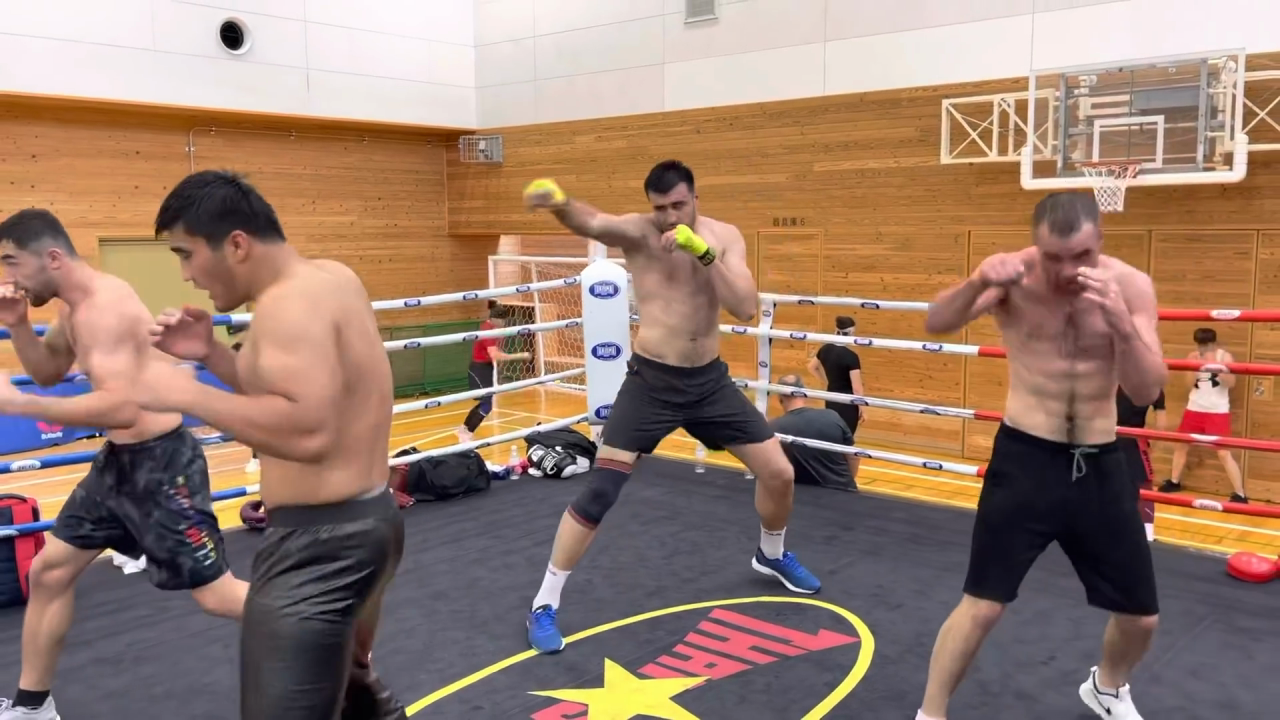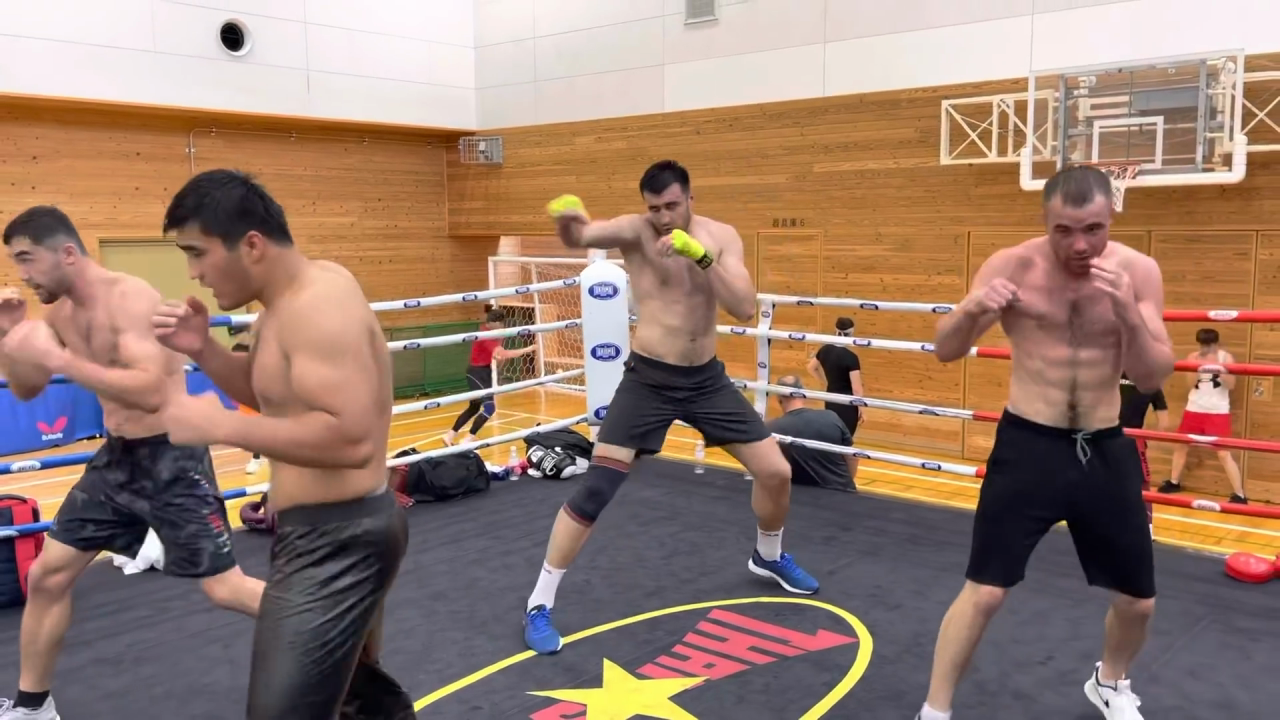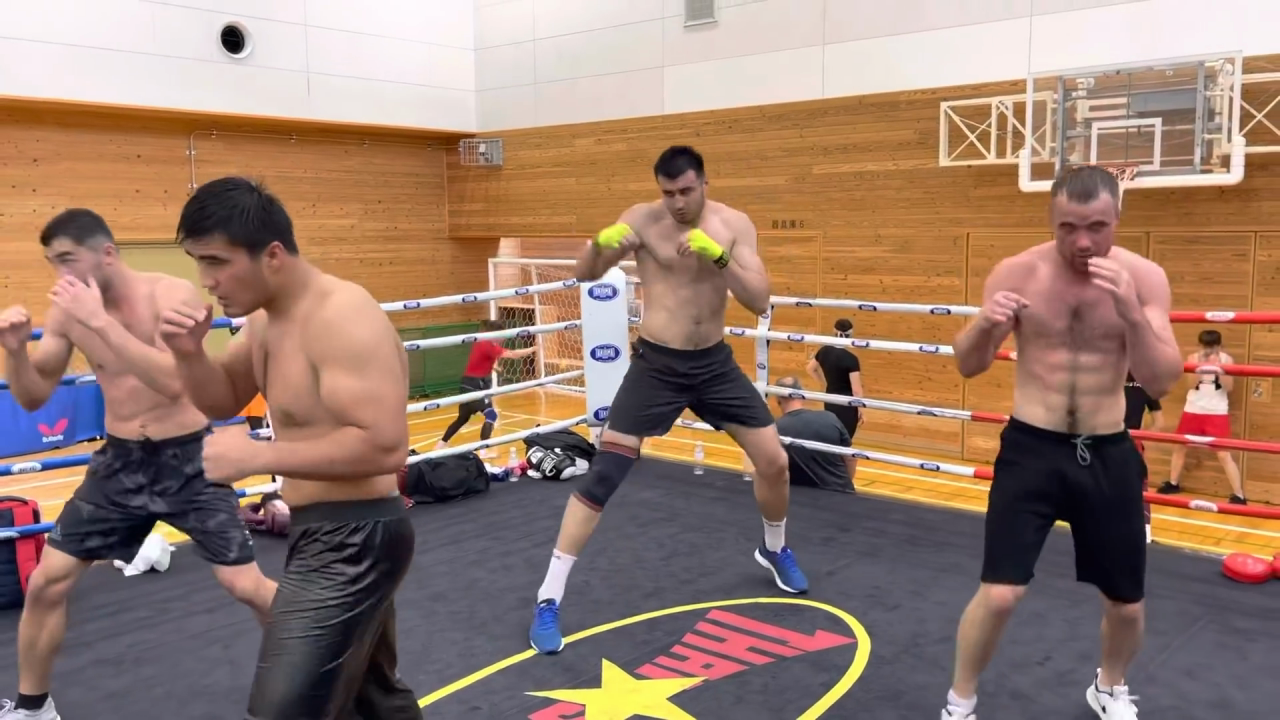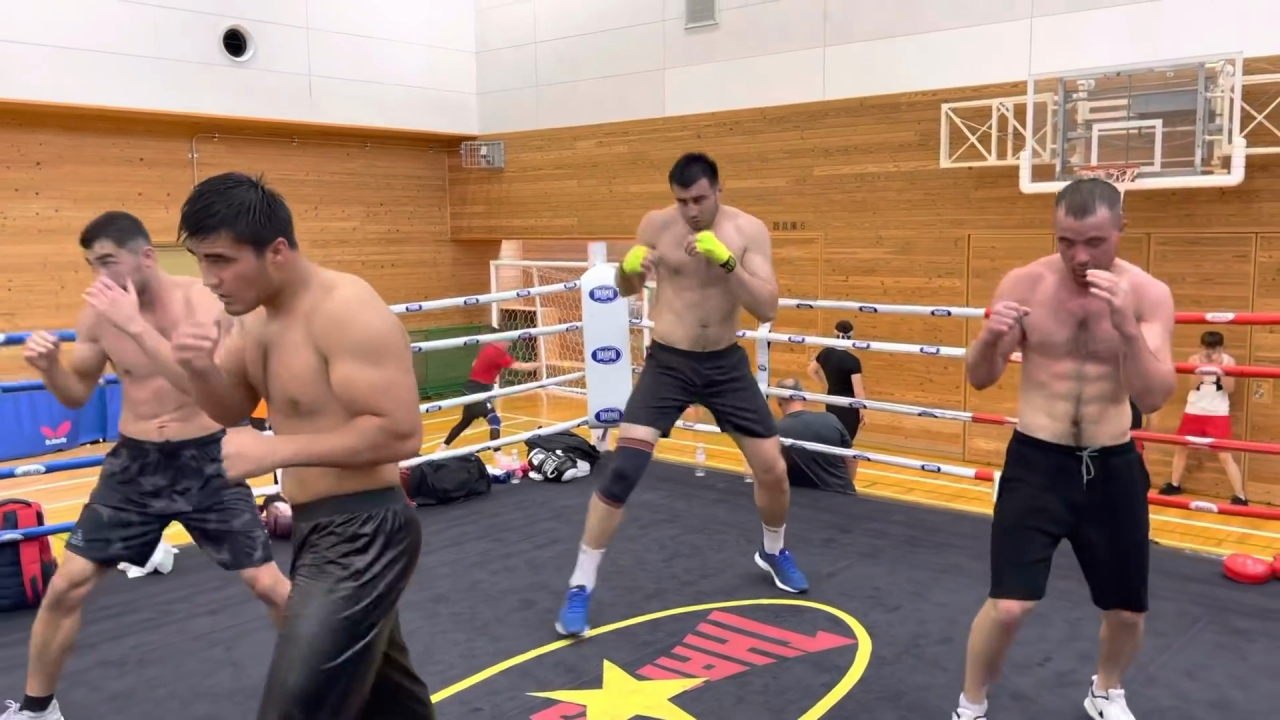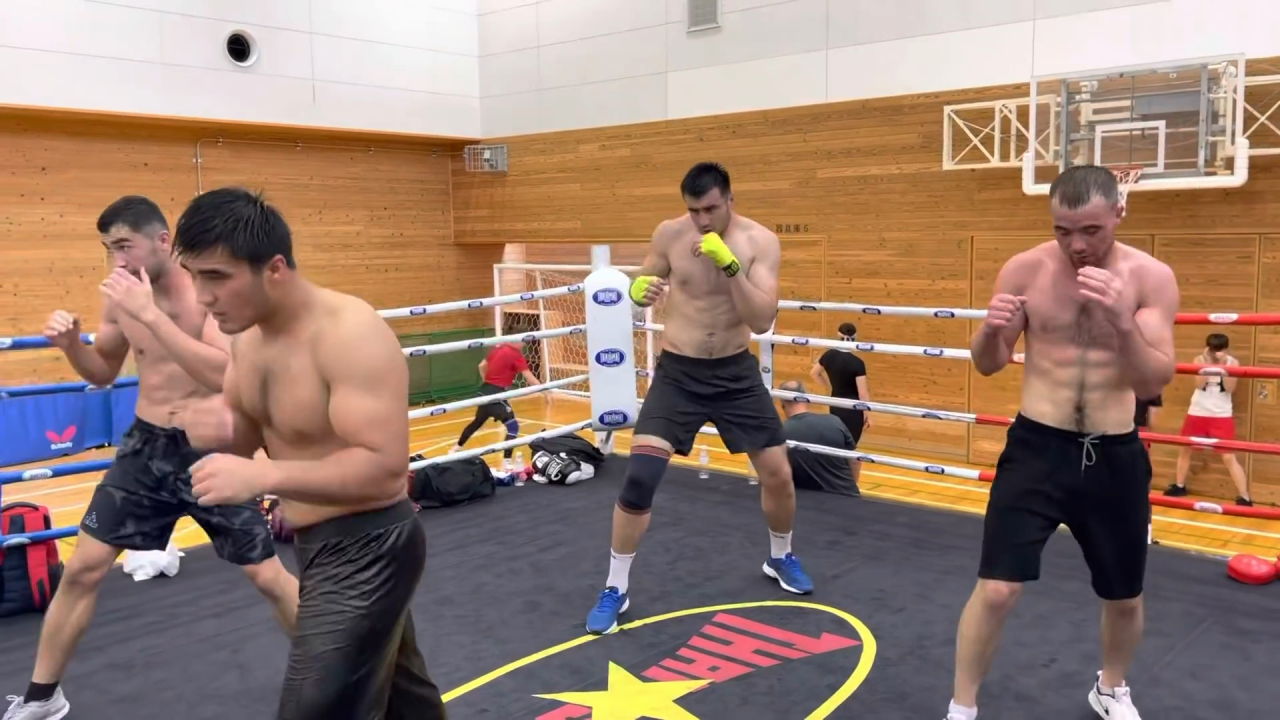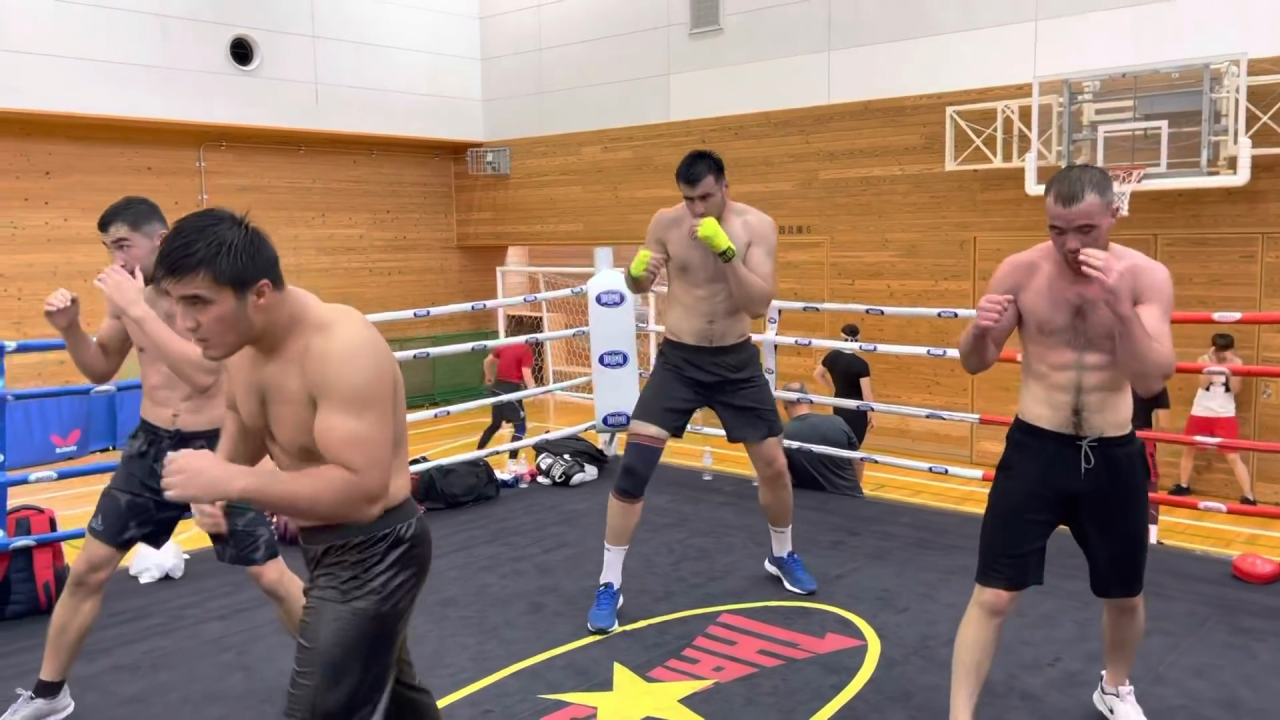
dt=0.1s
person 1, frame 1
left shoulder: (1132, 286)
right shoulder: (1012, 273)
left elbow: (1148, 390)
right elbow: (938, 325)
left wrist: (1121, 323)
right wrist: (979, 282)
left hip: (1101, 464)
right hip: (1025, 459)
left knee: (1141, 616)
right knee: (983, 607)
person 1, frame 2
left shoulder: (1139, 271)
right shoulder: (1013, 265)
left elbow: (1155, 378)
right elbow: (945, 350)
left wrist: (1127, 314)
right wrist: (975, 309)
left hip: (1104, 449)
right hip: (1027, 445)
left knee: (1138, 599)
right knee: (985, 593)
person 1, frame 3
left shoulder: (1145, 277)
right shoulder: (1016, 272)
left elbow: (1162, 381)
right elbow: (968, 366)
left wrist: (1129, 312)
right wrist: (986, 325)
left hip: (1107, 454)
right hip: (1030, 449)
left knee: (1126, 604)
right knee: (1000, 594)
person 1, frame 4
left shoulder: (1148, 293)
right shoulder: (1023, 283)
left elbow: (1154, 397)
right elbow: (979, 378)
left wrist: (1126, 326)
right wrist: (991, 335)
left hip: (1112, 467)
right hip: (1035, 462)
left knee: (1128, 611)
right knee: (1008, 608)
person 1, frame 5
left shoulder: (1152, 277)
right shoulder: (1025, 269)
left elbow: (1153, 384)
right elbow: (987, 364)
left wrist: (1121, 318)
right wrist: (991, 329)
left hip: (1114, 455)
right hip: (1036, 448)
left knee: (1124, 597)
right knee: (996, 590)
person 1, frame 6
left shoulder: (1146, 276)
right shoulder: (1020, 270)
left elbow: (1152, 379)
right elbow: (974, 363)
left wrist: (1120, 305)
right wrist: (980, 330)
left hip: (1113, 457)
right hip: (1034, 450)
left knee: (1124, 596)
right knee: (994, 596)
person 2, frame 1
left shoulder: (292, 299)
right shoulder: (325, 280)
left elbow: (310, 431)
left wrist: (187, 398)
right wrist: (209, 353)
left hip: (317, 545)
right hip: (361, 525)
person 2, frame 2
left shoulder: (318, 305)
right shoulder: (317, 284)
left elbow: (352, 440)
right elbow: (275, 395)
left wrist: (219, 426)
right wrist: (204, 350)
left hip: (332, 542)
right hip: (364, 525)
person 2, frame 3
left shoulder: (341, 316)
right shoulder: (271, 311)
left elbow: (384, 446)
right elbow: (221, 399)
left wrist: (257, 456)
right wrist: (189, 353)
left hip: (351, 543)
right hip: (333, 537)
person 2, frame 4
left shoulder: (345, 308)
right shoulder: (262, 311)
left elbow: (399, 433)
right elbow: (229, 406)
left wrist: (276, 451)
right wrist: (201, 367)
left hip: (359, 534)
right hip: (331, 530)
person 2, frame 5
left shoulder: (348, 332)
right shoulder: (253, 323)
left elbow: (384, 469)
right elbow: (248, 422)
left wrist: (261, 476)
right wrist: (220, 433)
left hip: (364, 550)
right hip: (325, 544)
person 2, frame 6
left shoulder: (342, 347)
right shoulder: (246, 335)
left elbow: (361, 491)
right elbow: (244, 420)
left wrist: (232, 482)
right wrist: (221, 467)
left hip: (371, 550)
right hip: (335, 543)
person 3, frame 1
left shoulder: (104, 304)
right shoulder: (78, 304)
left elbow: (118, 408)
right elbow: (56, 367)
left hip: (163, 461)
right hip: (119, 461)
left knee: (218, 596)
right knee: (48, 572)
person 3, frame 2
left shoulder: (129, 296)
right shoulder: (65, 308)
left elbow: (151, 394)
left wrist: (56, 356)
left hip: (171, 459)
right hip: (117, 458)
left knee: (226, 590)
right knee: (46, 575)
person 3, frame 3
left shoulder: (171, 293)
right shoulder: (68, 309)
left elbow: (179, 381)
left wrist: (102, 325)
left hip: (188, 460)
right hip: (120, 461)
left knee: (245, 583)
right knee: (46, 583)
person 3, frame 4
left shoulder: (199, 300)
right shoulder: (99, 313)
right elbow: (76, 395)
left wrist: (134, 326)
right wrist: (47, 363)
left hip: (205, 461)
right hip: (134, 463)
left knee: (265, 581)
right knee: (65, 587)
person 3, frame 5
right shoulder: (125, 295)
left elbow: (217, 373)
right elbow: (102, 375)
left wrist: (145, 313)
right wrist: (69, 339)
right hip: (146, 446)
left knee: (268, 576)
right knee: (82, 570)
person 3, frame 6
right shoulder: (128, 293)
left elbow: (206, 374)
right elbow: (101, 369)
left wrist: (138, 311)
right wrist: (68, 329)
left hip: (214, 448)
right hip: (151, 446)
left knee: (271, 576)
right knee: (88, 570)
person 4, frame 1
left shoulder: (725, 236)
right shoulder: (638, 230)
left elbow: (746, 308)
right elbow: (583, 221)
left wrist: (702, 253)
right wrist: (555, 197)
left hip: (709, 379)
right hip: (651, 380)
left knee: (779, 474)
right knee: (599, 490)
left ankle: (772, 556)
right ankle: (544, 604)
person 4, frame 2
left shoulder: (722, 236)
right shoulder: (634, 230)
left elbow: (745, 308)
right elbow: (577, 236)
left wrist: (700, 256)
right wrist: (566, 211)
left hip: (706, 378)
right hip: (649, 377)
left knee: (777, 473)
right knee: (595, 487)
left ankle: (770, 557)
right ankle: (539, 605)
person 4, frame 3
left shoulder: (735, 223)
right shoulder: (642, 219)
left elbow: (760, 300)
right elbow: (584, 272)
left wrist: (715, 256)
right wrist: (604, 242)
left hip: (713, 361)
right hip: (655, 363)
left knee: (774, 461)
right knee: (605, 473)
left ankle: (775, 551)
right ankle: (549, 598)
person 4, frame 4
left shoulder: (749, 230)
right shoulder: (656, 224)
left elbow: (767, 309)
right elbow: (626, 288)
left wrist: (725, 260)
right wrist: (630, 268)
left hip: (726, 364)
right hip: (667, 363)
left knee: (773, 470)
right knee: (623, 468)
left ankle: (773, 553)
right ankle: (580, 586)
person 4, frame 5
left shoulder: (760, 241)
right shoulder: (668, 234)
left elbow: (762, 320)
right elbow: (644, 291)
left wrist: (728, 264)
right wrist: (640, 291)
left hip: (736, 373)
right hip: (676, 372)
left knee: (778, 477)
right knee: (640, 478)
left ankle: (780, 558)
right ankle: (615, 589)
person 4, frame 6
left shoulder: (757, 225)
right shoulder: (665, 222)
left elbow: (759, 305)
right elbow: (637, 286)
left wrist: (724, 249)
right wrist: (637, 271)
left hip: (737, 362)
right hip: (677, 361)
left knee: (774, 467)
right knee: (633, 466)
left ankle: (781, 556)
right ankle: (610, 585)
